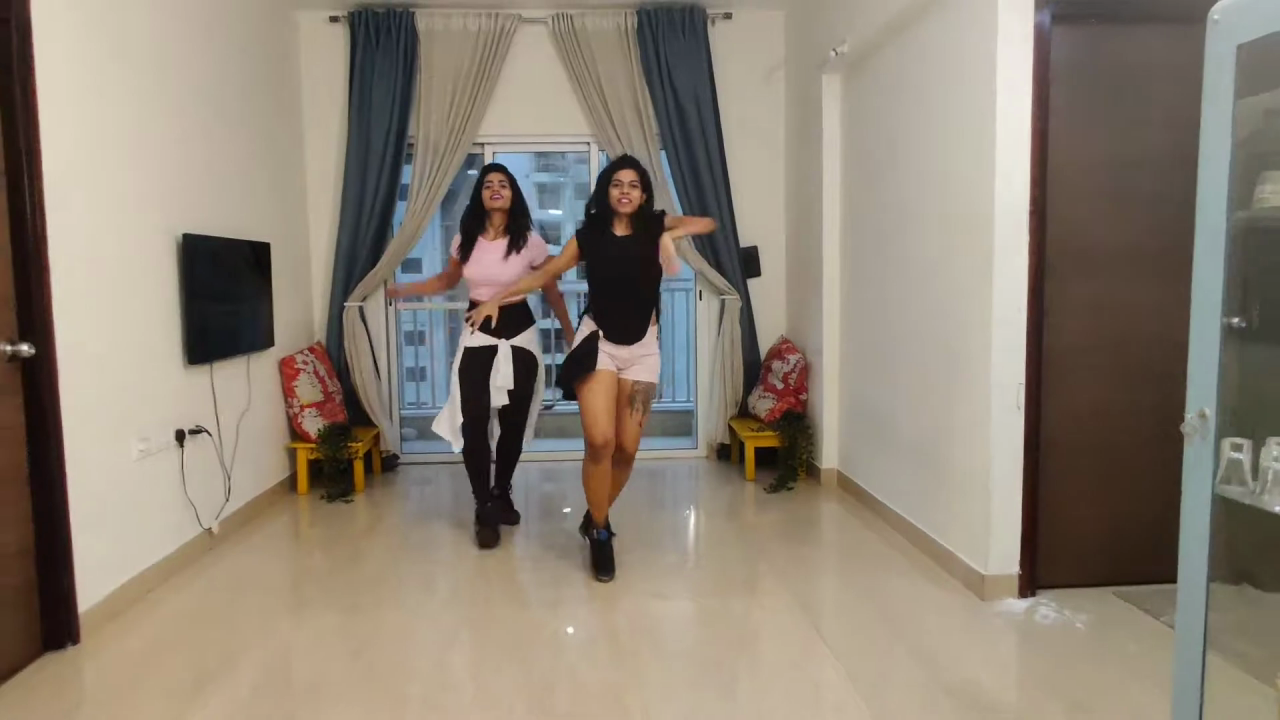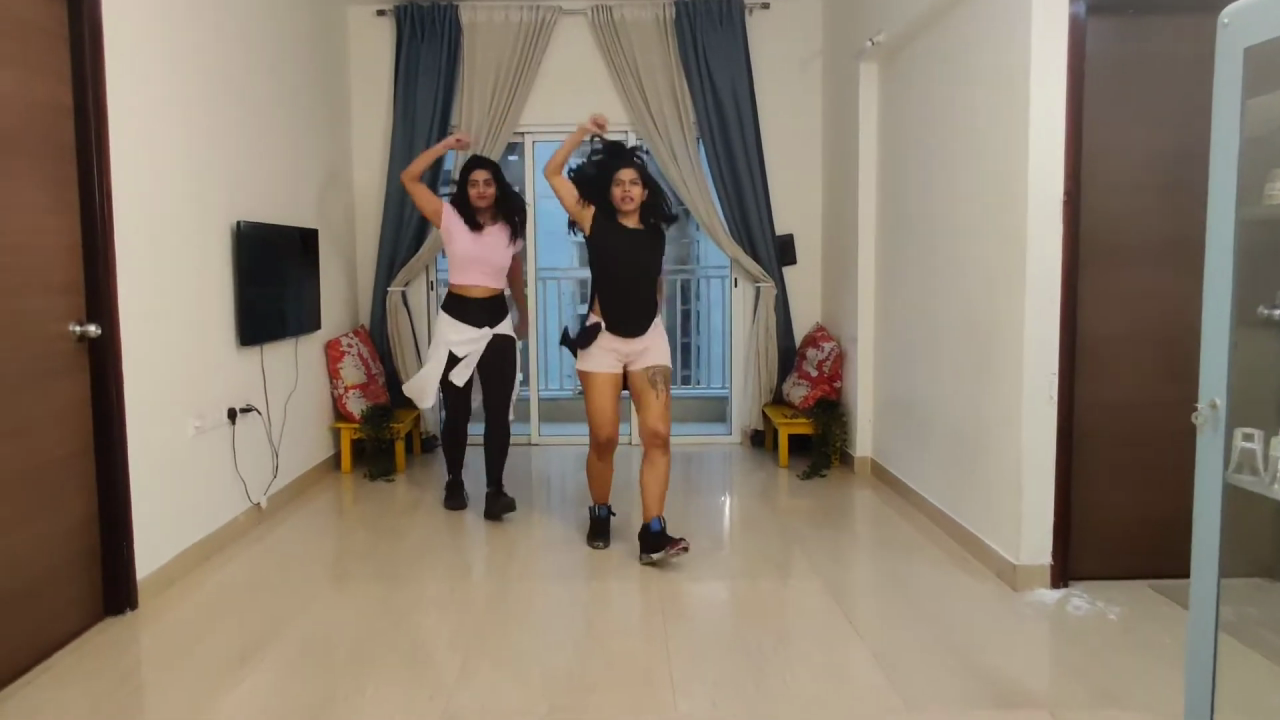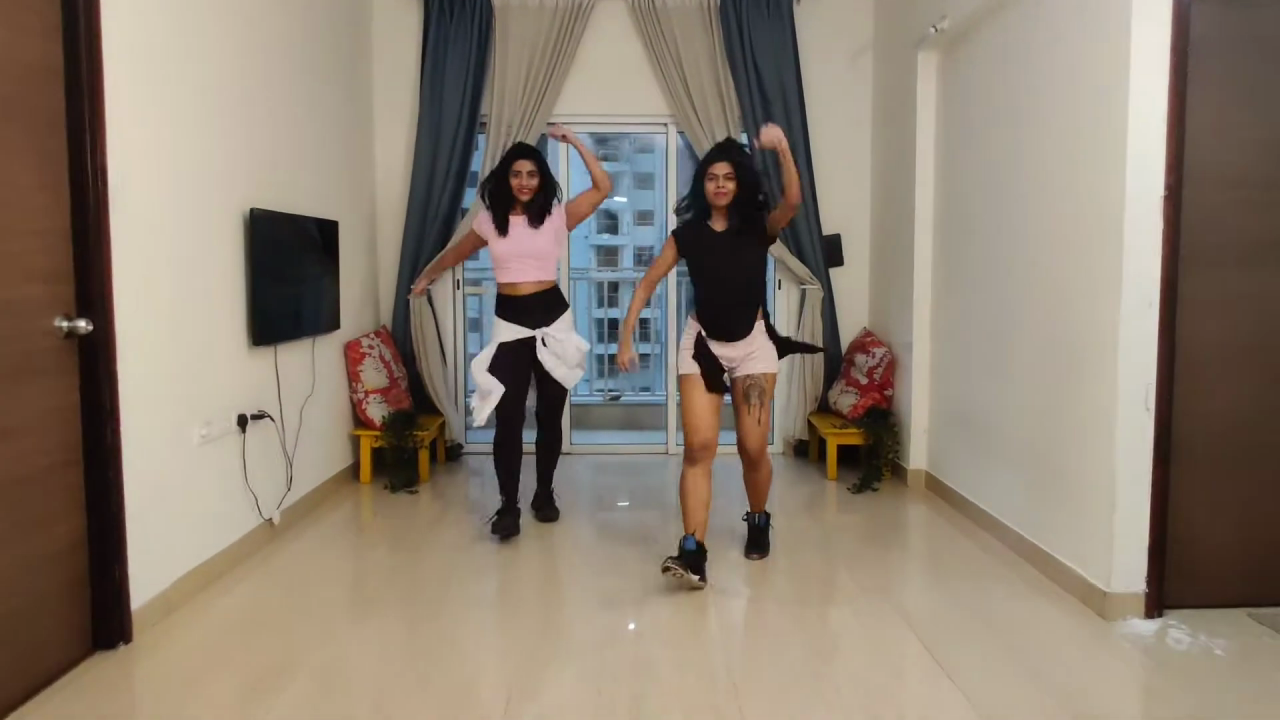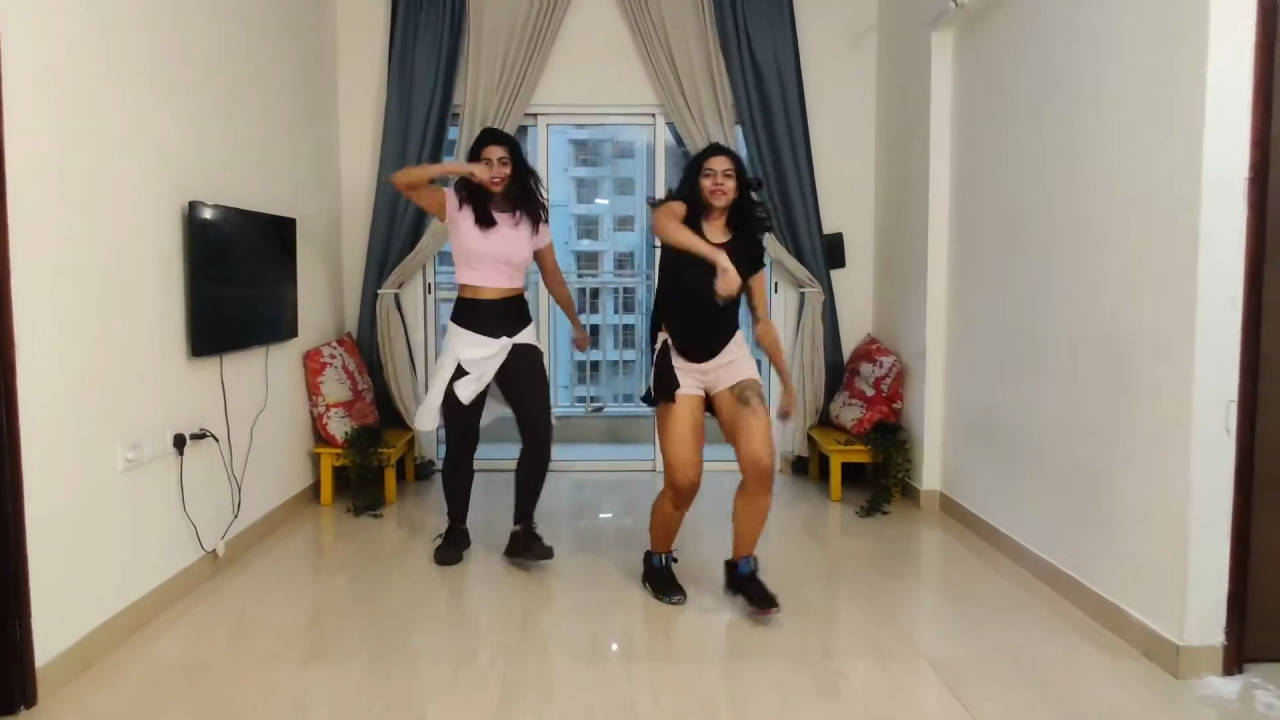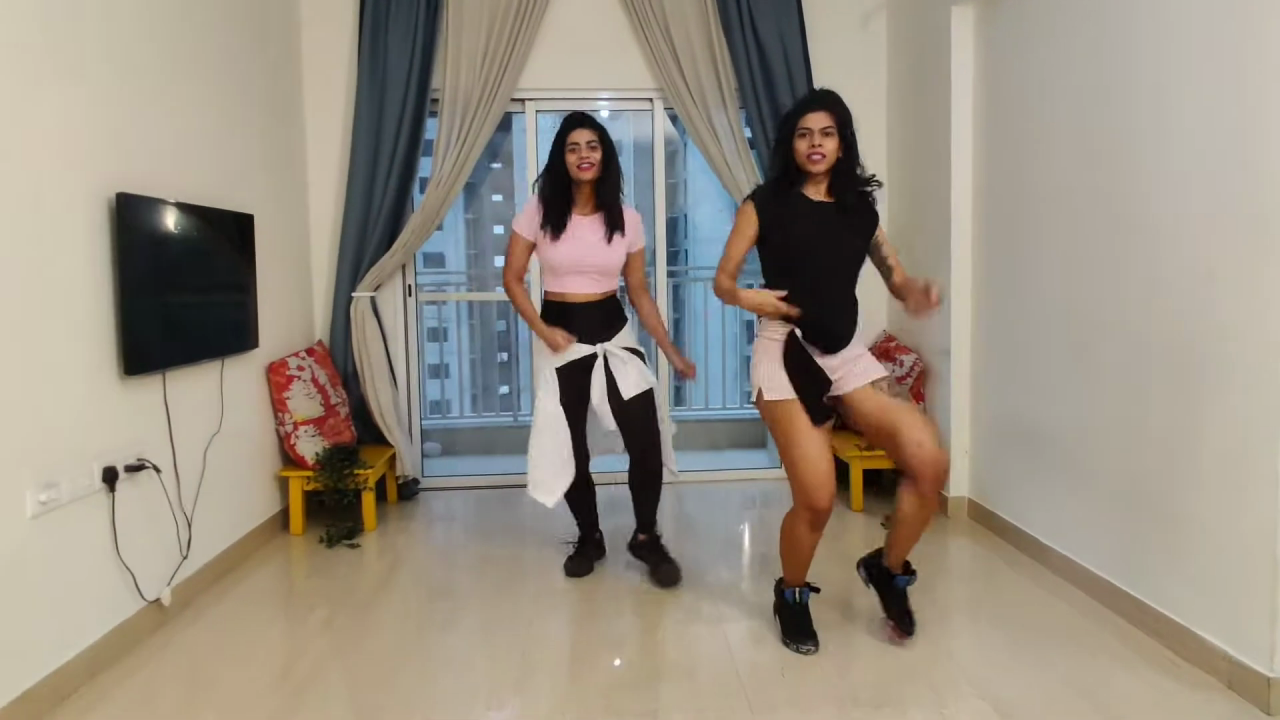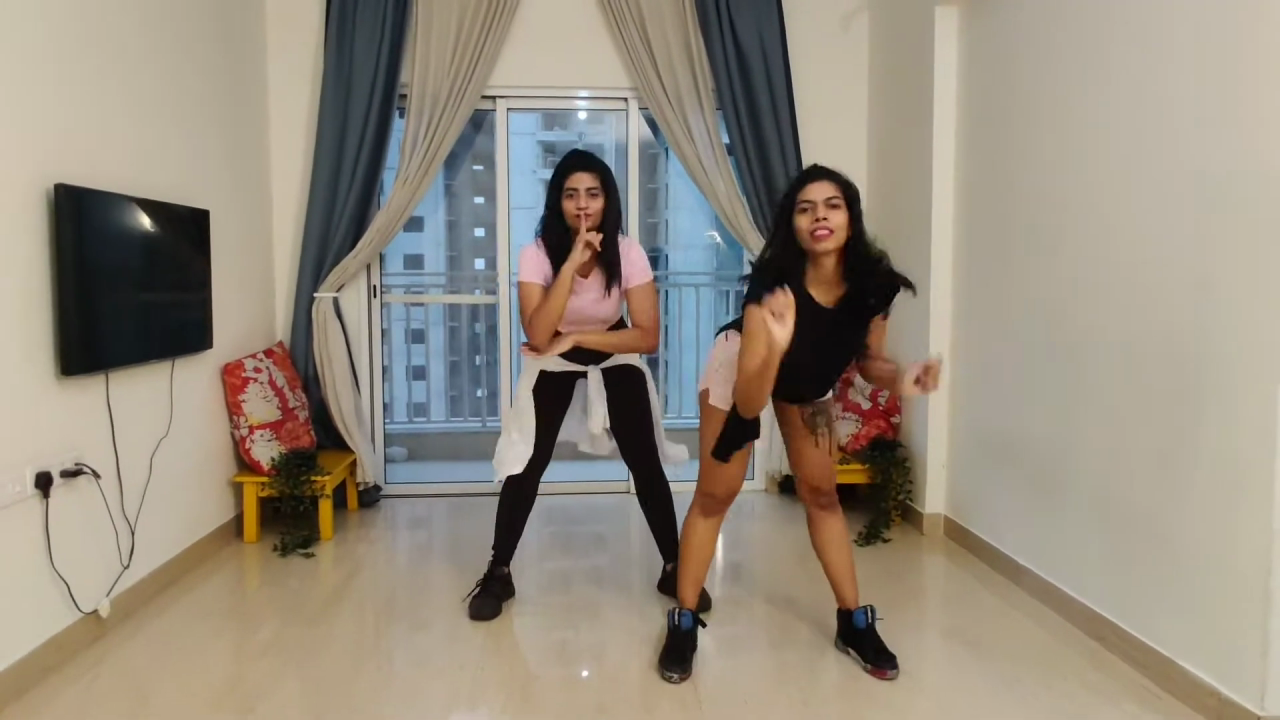
dt=0.7s
person 1, frame 1
left shoulder: (656, 227)
right shoulder: (589, 235)
left elbow: (706, 223)
right elbow: (545, 274)
left wrist: (671, 235)
right wrist: (495, 299)
left hip: (641, 348)
right hip: (598, 344)
left knee: (626, 449)
right knee: (600, 441)
left ankle: (596, 517)
right ankle: (601, 535)
person 1, frame 2
left shoulder: (656, 232)
right shoulder: (594, 220)
right elbow: (553, 172)
right wrist: (583, 132)
left hip: (648, 339)
right hip: (601, 338)
left knee: (658, 434)
right knee: (604, 439)
left ankle: (653, 535)
right ankle: (599, 515)
person 1, frame 3
left shoulder: (759, 228)
right shoulder: (687, 234)
left elbow: (793, 200)
right elbow: (649, 282)
left wrist: (782, 147)
right wrist: (627, 333)
left hip: (752, 346)
right hip: (703, 346)
left knee: (754, 450)
right knee: (699, 445)
left ankle: (758, 522)
right ankle: (693, 552)
person 1, frame 4
left shoulder: (752, 240)
right shoulder: (680, 217)
left elbow: (762, 316)
right elbow: (665, 219)
left wrist: (786, 379)
right wrist: (717, 256)
left hip: (730, 359)
right hip: (677, 361)
left knee: (761, 463)
right knee: (683, 482)
left ankle: (742, 569)
right ankle: (657, 561)
person 1, frame 5
left shoulder: (859, 207)
right shoulder: (767, 202)
left elbow: (896, 278)
right elbow: (723, 277)
left wrist: (915, 294)
right wrist: (747, 297)
left hip: (846, 356)
right hip: (786, 357)
left knee: (930, 464)
right knee: (817, 498)
left ankle: (888, 568)
right ankle: (791, 597)
person 1, frame 6
left shoulder: (873, 282)
right shoulder: (773, 288)
left elbow: (867, 358)
right elbow: (750, 399)
left wrist: (904, 376)
right wrist: (772, 342)
left hip: (809, 388)
right hip: (738, 373)
left knee: (821, 494)
right knee: (715, 495)
left ankle: (854, 621)
right ankle: (683, 624)
person 2, frame 1
left shoulder: (529, 241)
right shoulder: (466, 241)
left elbow: (550, 287)
right elbow: (446, 281)
left wrist: (568, 329)
right wrist: (407, 289)
left hip: (519, 335)
right hip: (477, 335)
left knee: (515, 426)
right knee: (474, 425)
left ankle: (500, 494)
right ankle: (485, 510)
person 2, frame 2
left shoulder: (510, 231)
right shoulder: (448, 217)
right elbow: (409, 177)
left wrist: (520, 313)
right wrist: (448, 144)
left hip: (498, 327)
right hip: (455, 325)
left knee: (497, 412)
right knee: (456, 413)
left ankle: (496, 491)
right ankle: (454, 482)
person 2, frame 3
left shoulder: (558, 216)
right shoulder: (491, 218)
left elbow: (603, 188)
right elbow: (464, 247)
left wrist: (575, 142)
right wrist: (428, 273)
left hip: (553, 322)
right hip: (510, 326)
left knee: (550, 417)
right knee: (508, 419)
left ankle: (544, 494)
right ankle: (508, 505)
person 2, frame 4
left shoulder: (532, 218)
right shoulder: (460, 205)
left elbow: (552, 274)
right elbow: (402, 181)
left wrist: (575, 319)
right wrist: (450, 168)
left hip: (518, 333)
right hip: (466, 333)
left knee: (539, 434)
right knee: (460, 443)
left ankle: (522, 533)
right ankle: (456, 530)
person 2, frame 5
left shoulder: (625, 218)
right shoulder: (540, 210)
left elbow: (640, 292)
right elbow: (512, 278)
left wrist: (670, 349)
right wrist: (541, 328)
left hip: (615, 336)
right hip: (564, 341)
left knee: (648, 446)
right knee: (570, 458)
left ankle: (646, 537)
right ankle: (589, 538)
person 2, frame 6
left shoulder: (628, 253)
right shoulder: (539, 255)
left elbow: (649, 337)
right elbow: (537, 338)
left wrist: (575, 335)
right wrist: (568, 271)
left hip: (615, 358)
right hip: (554, 362)
left knee: (647, 464)
right knee: (526, 465)
left ankle: (674, 569)
right ankle: (498, 574)
